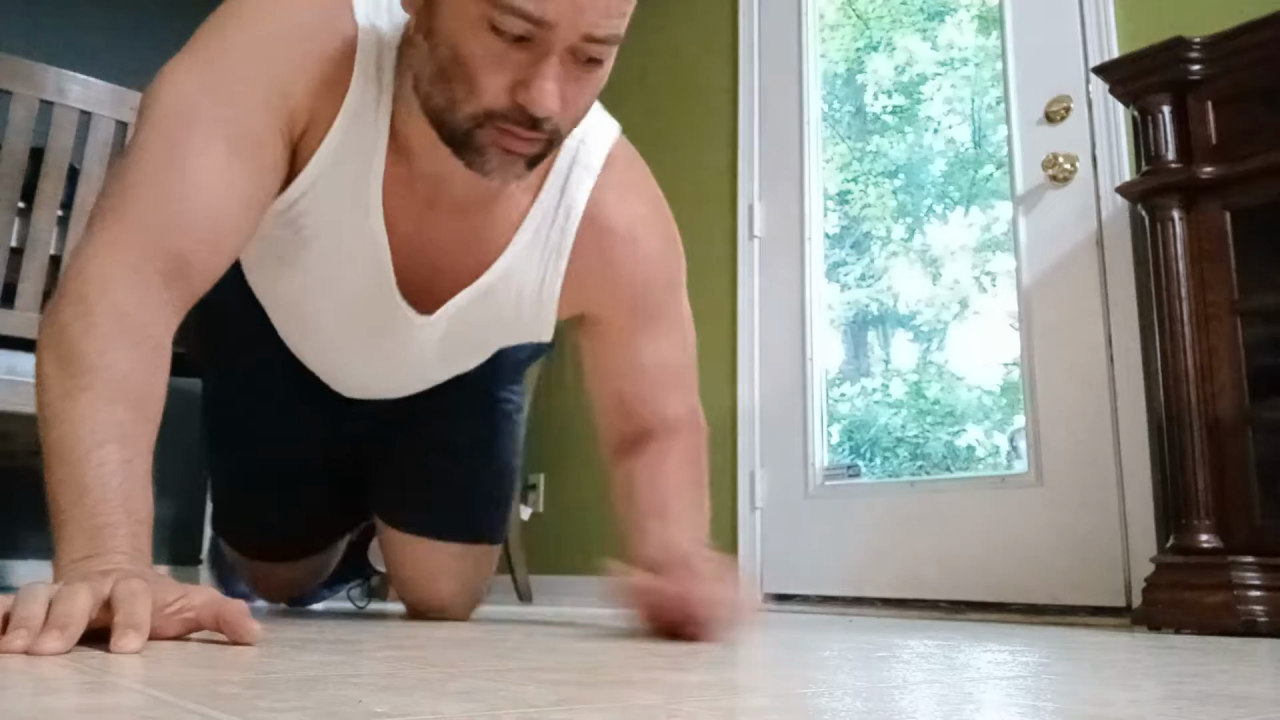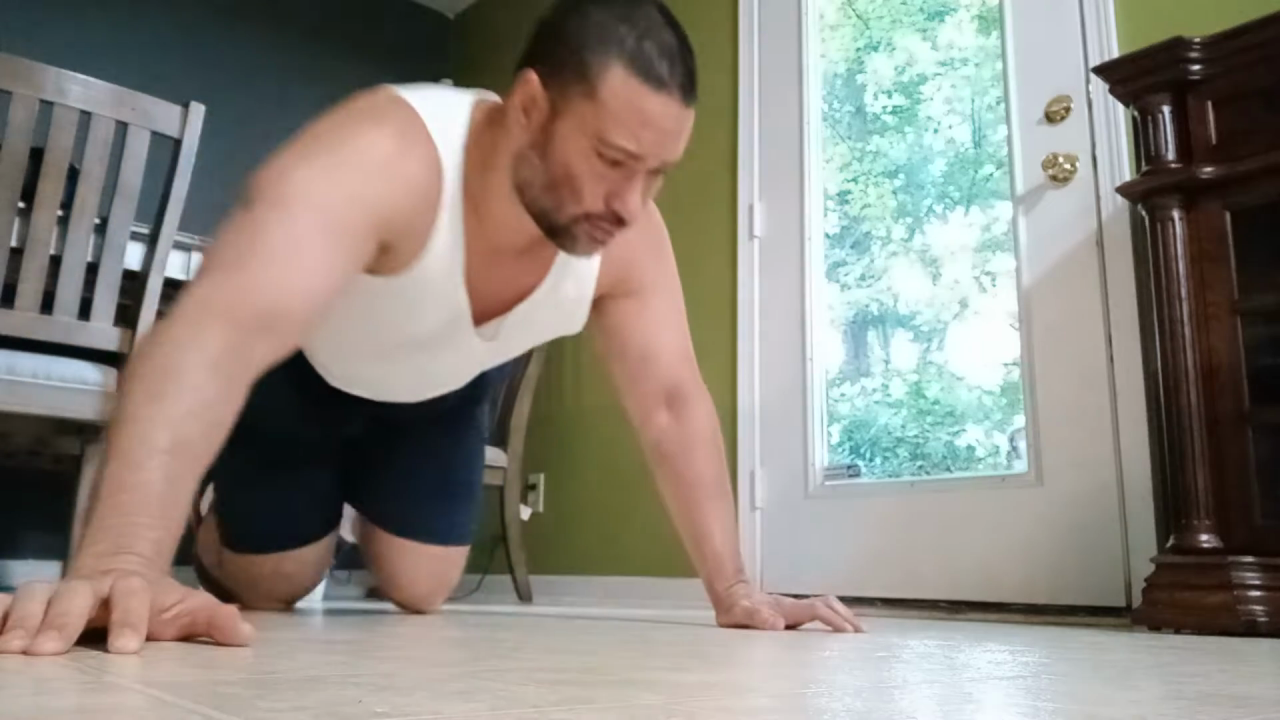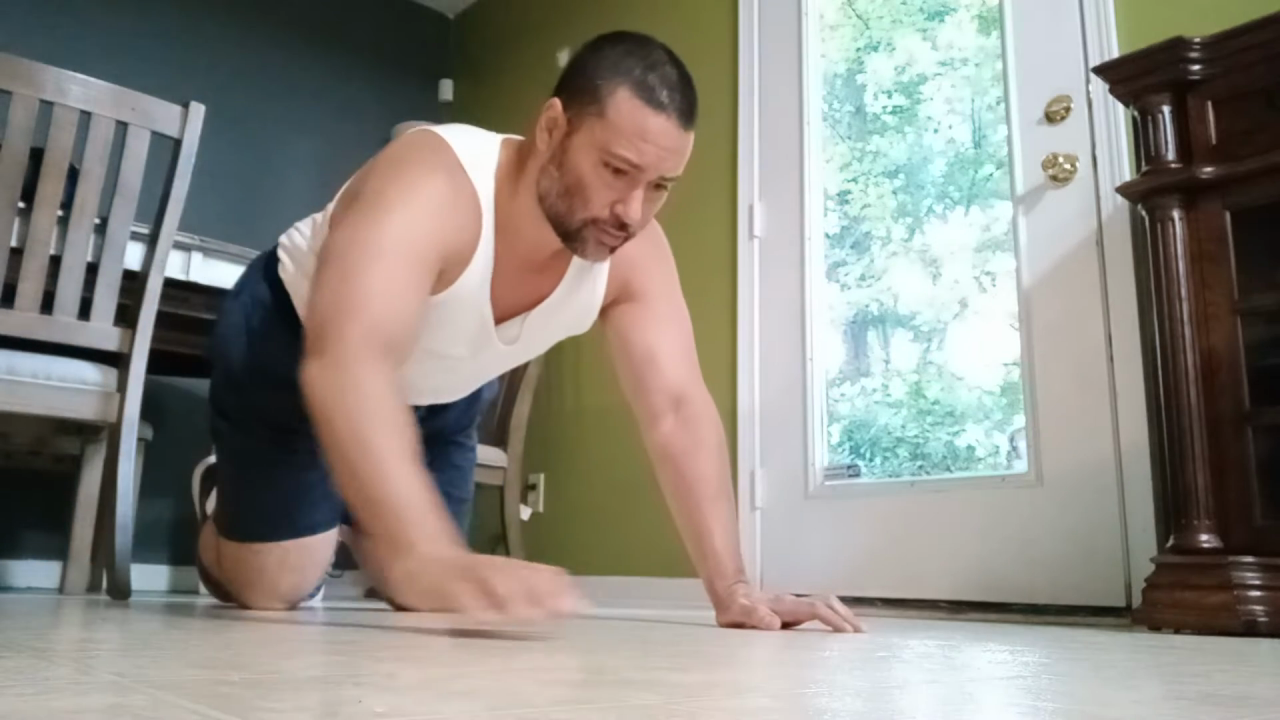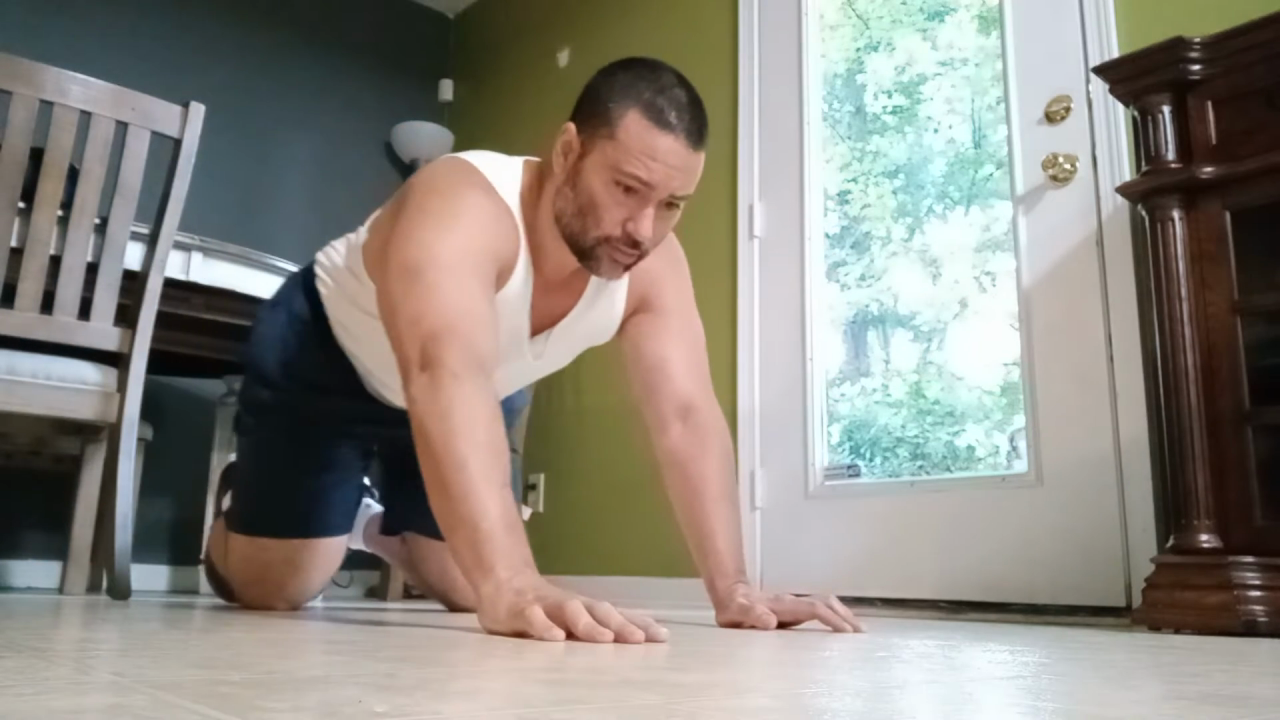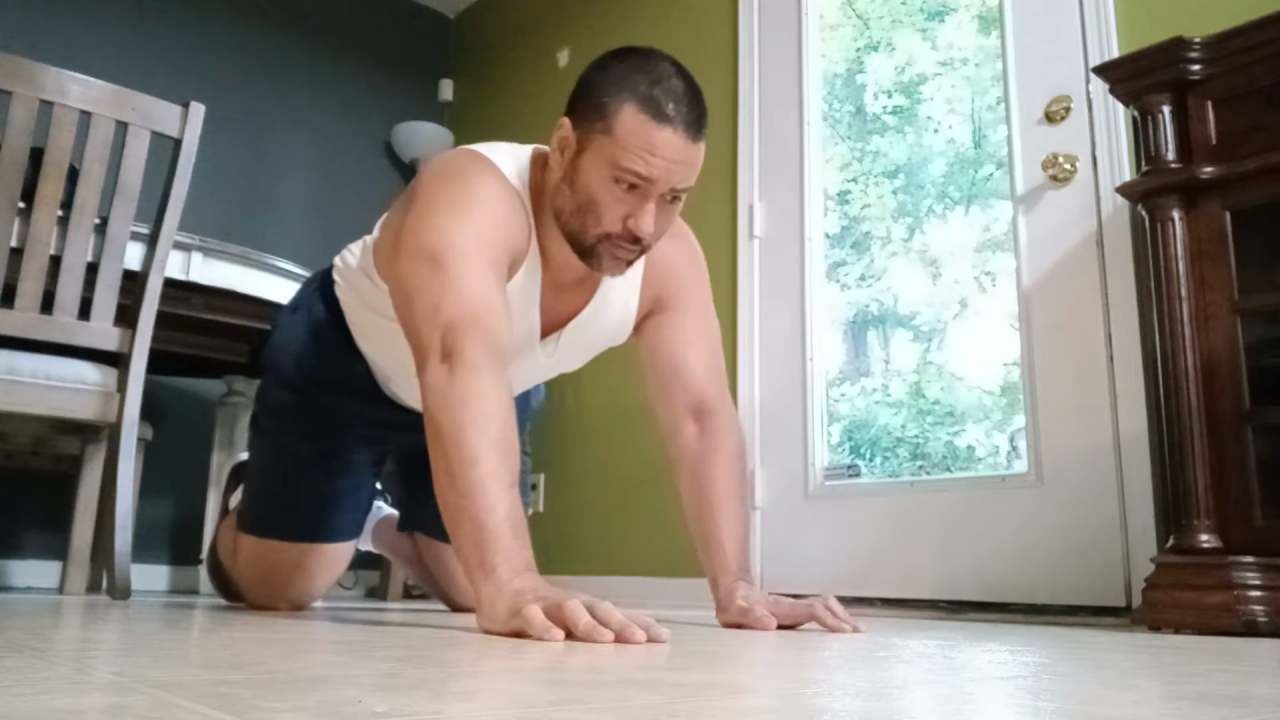
dt=0.4s
person 1, frame 1
left shoulder: (617, 220)
left elbow: (657, 429)
right elbow: (127, 283)
left wrist: (673, 563)
right wrist: (107, 563)
left hip: (462, 376)
right hip: (276, 338)
left knee: (443, 599)
right knee: (275, 580)
left ankle: (387, 526)
right ankle: (341, 536)
person 1, frame 2
left shoulder: (628, 239)
right shoulder: (385, 156)
left elbow: (671, 405)
right elbow: (218, 334)
left wrist: (732, 590)
right wrist: (121, 564)
left hip: (439, 390)
right hip: (293, 365)
left knee: (420, 594)
right knee: (265, 586)
left ankle: (366, 512)
person 1, frame 3
left shoulder: (635, 254)
right shoulder: (432, 187)
left elbow: (677, 411)
right elbow: (347, 361)
left wrist: (732, 590)
right wrist: (440, 560)
left hip: (438, 393)
right hip: (290, 335)
left knee: (425, 599)
right knee: (269, 587)
left ankle: (360, 516)
right ankle: (227, 496)
person 1, frame 4
left shoulder: (654, 266)
right shoulder: (463, 208)
left elbow: (686, 418)
right elbow: (445, 379)
left wrist: (731, 589)
right wrist: (510, 586)
left hip: (470, 396)
right hip: (321, 355)
left knee: (468, 589)
right knee: (276, 589)
left ankle: (381, 525)
right ankle: (240, 501)
person 1, frame 5
left shoulder: (671, 260)
right shoulder: (473, 198)
left elbow: (702, 418)
right elbow: (461, 369)
left wrist: (734, 589)
right wrist: (510, 585)
left hip: (485, 395)
right hip: (342, 361)
left knee: (473, 589)
right knee: (279, 588)
left ankle: (398, 530)
right ankle: (250, 498)
